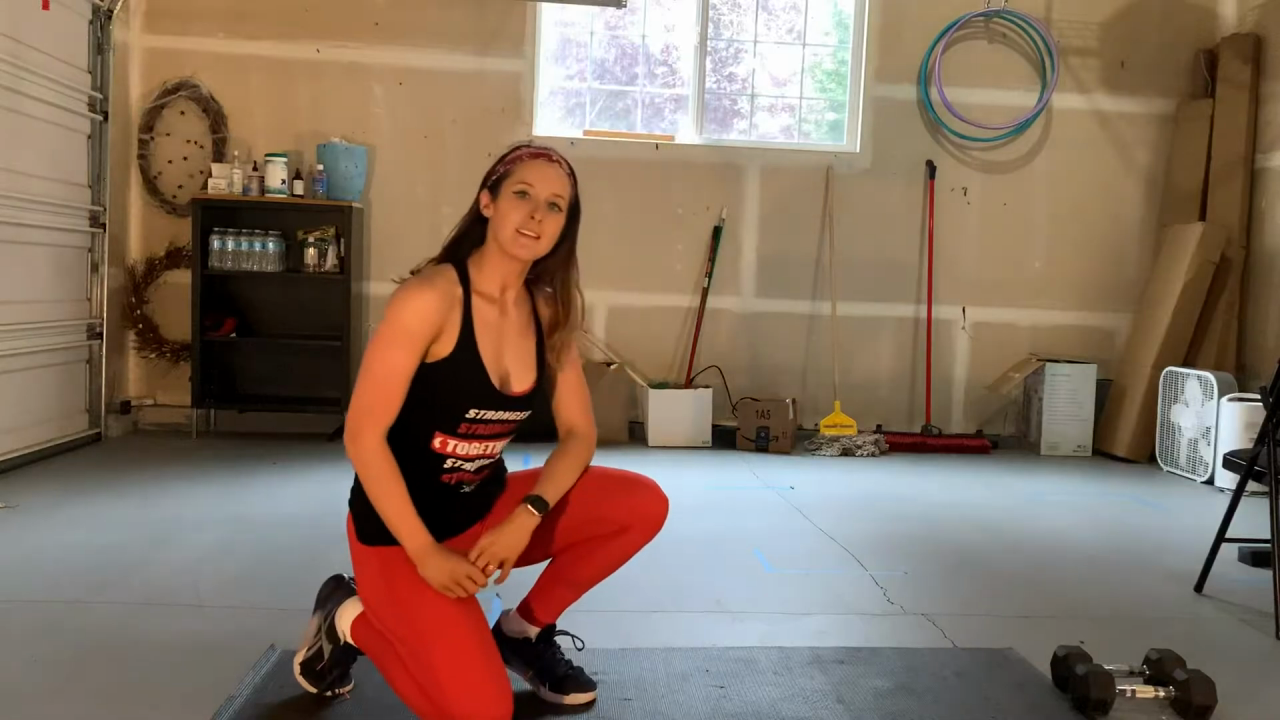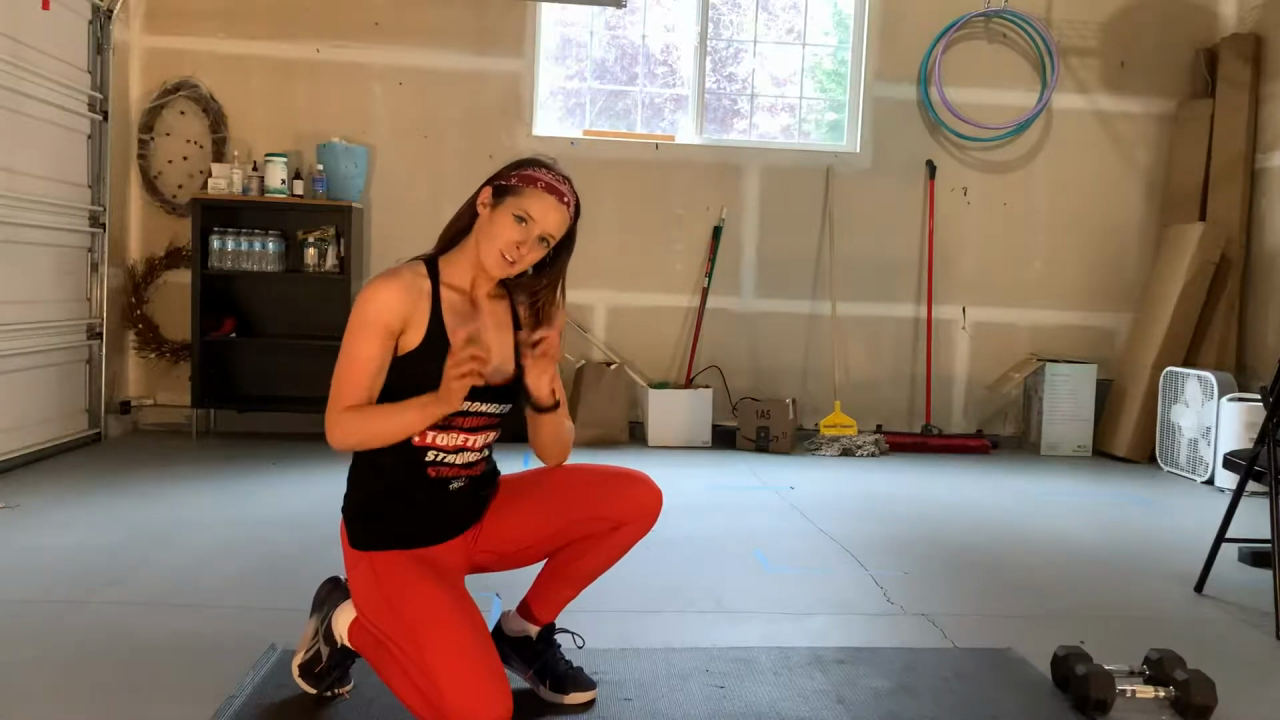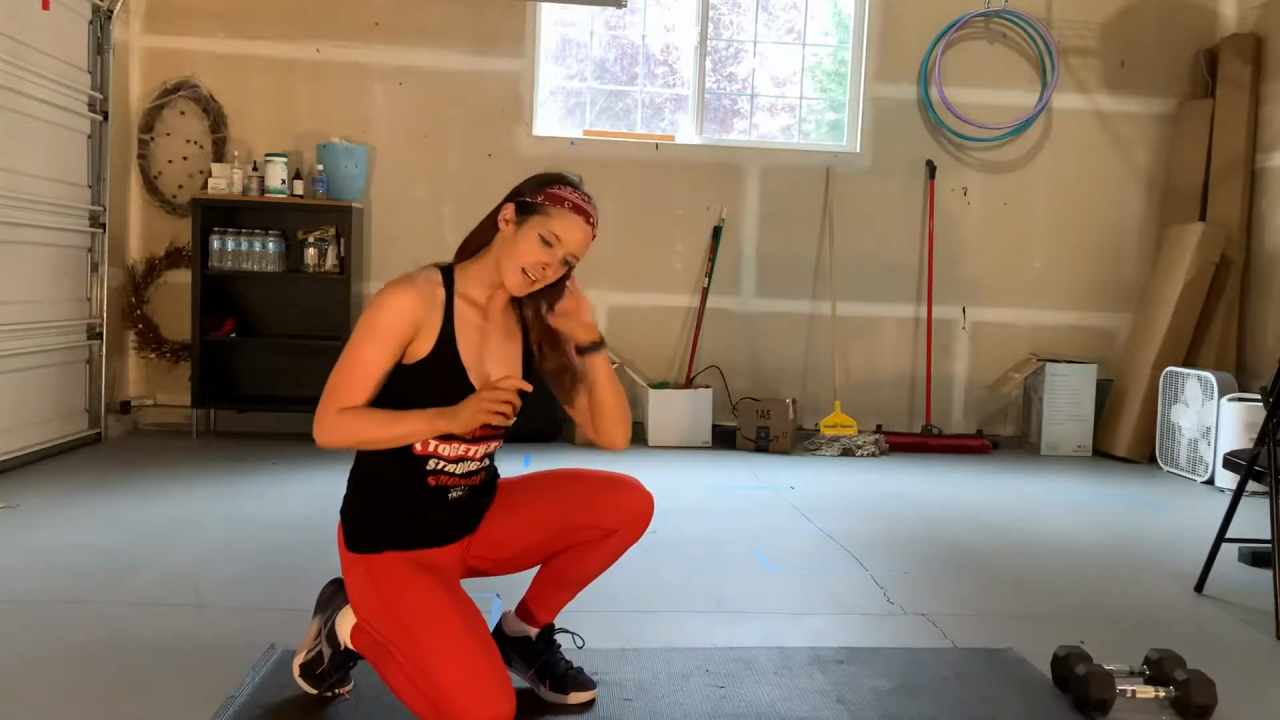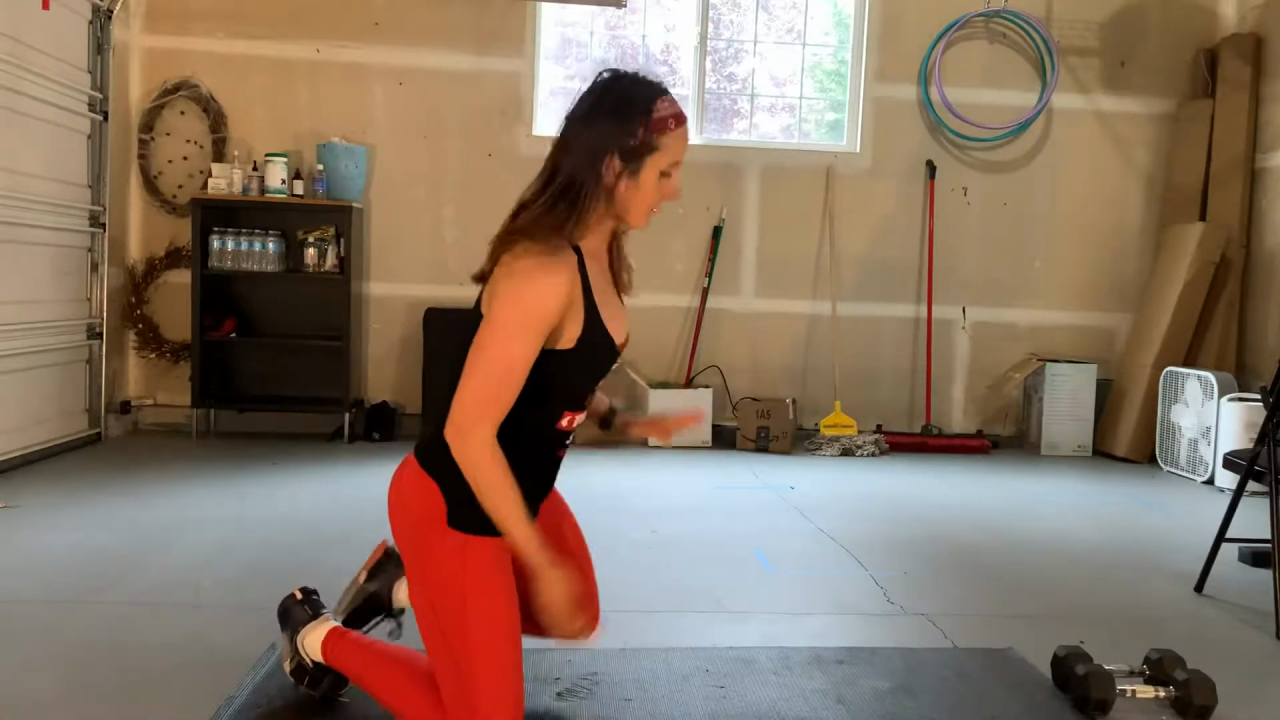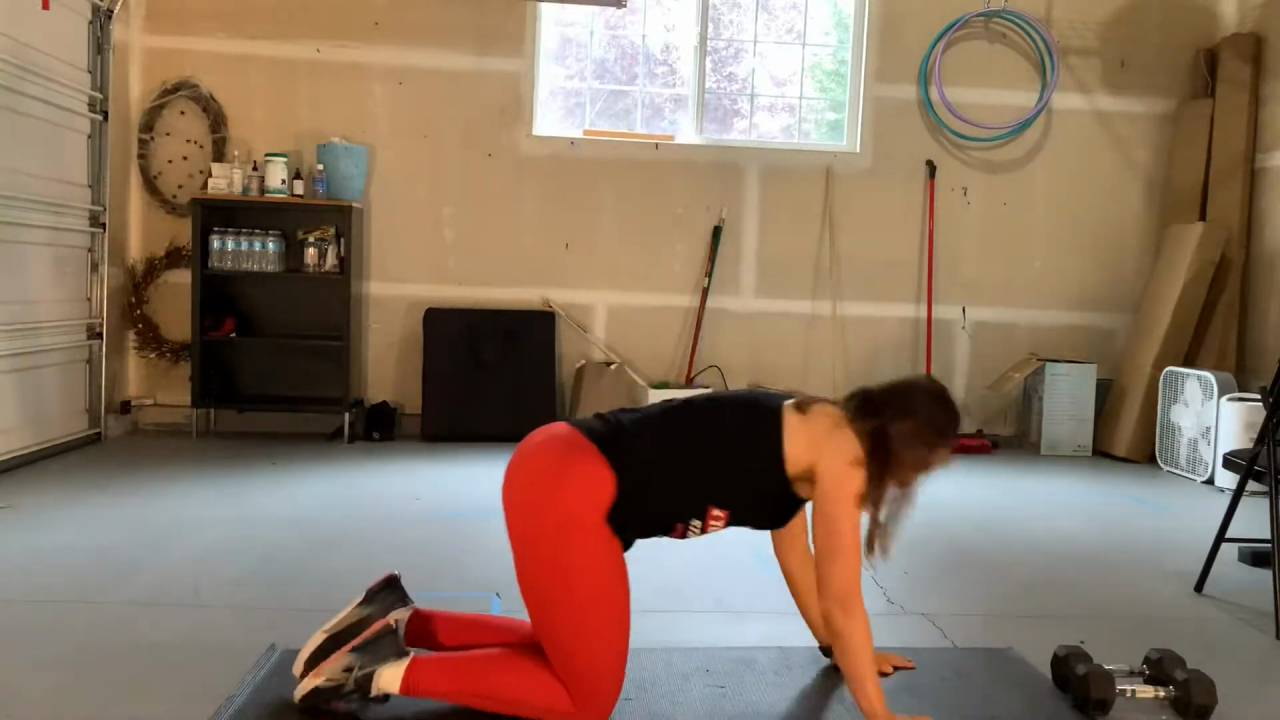
dt=1s
person 1, frame 1
left shoulder: (550, 314)
right shoulder: (430, 298)
left elbow: (578, 433)
right elbow: (363, 436)
left wrist: (525, 519)
right wrist: (425, 553)
left hip: (487, 508)
right hip: (401, 529)
left knee: (642, 505)
left ankle: (524, 630)
right ankle: (350, 619)
person 1, frame 2
left shoulder: (527, 313)
right shoulder: (397, 293)
left elbow: (555, 455)
right elbow: (341, 430)
left wrist: (544, 394)
right wrist: (442, 400)
left hip: (479, 513)
right hip: (394, 535)
left knee: (636, 498)
left ankle: (524, 631)
right ankle: (347, 624)
person 1, frame 3
left shoulder: (536, 324)
right shoulder: (414, 300)
left elbow: (612, 436)
right elbow: (331, 424)
left wrist: (590, 343)
right wrist: (453, 419)
left hip: (478, 519)
right hip: (391, 542)
left knee: (628, 504)
left ankle: (524, 632)
right ankle: (352, 628)
person 1, frame 4
left shoulder: (597, 251)
right shoulder: (544, 272)
right elbow: (468, 429)
left wrist: (617, 420)
right wrist: (543, 564)
left hip: (522, 487)
right hip: (453, 506)
left knee: (576, 616)
left ankle: (404, 582)
right ankle: (320, 635)
person 1, frame 5
left shoulder: (805, 434)
right shoulder: (843, 451)
left elbow: (795, 552)
right elbow: (841, 601)
left wrist: (844, 652)
left hip: (553, 466)
right hip: (570, 492)
left knee: (569, 655)
left ankle: (398, 621)
